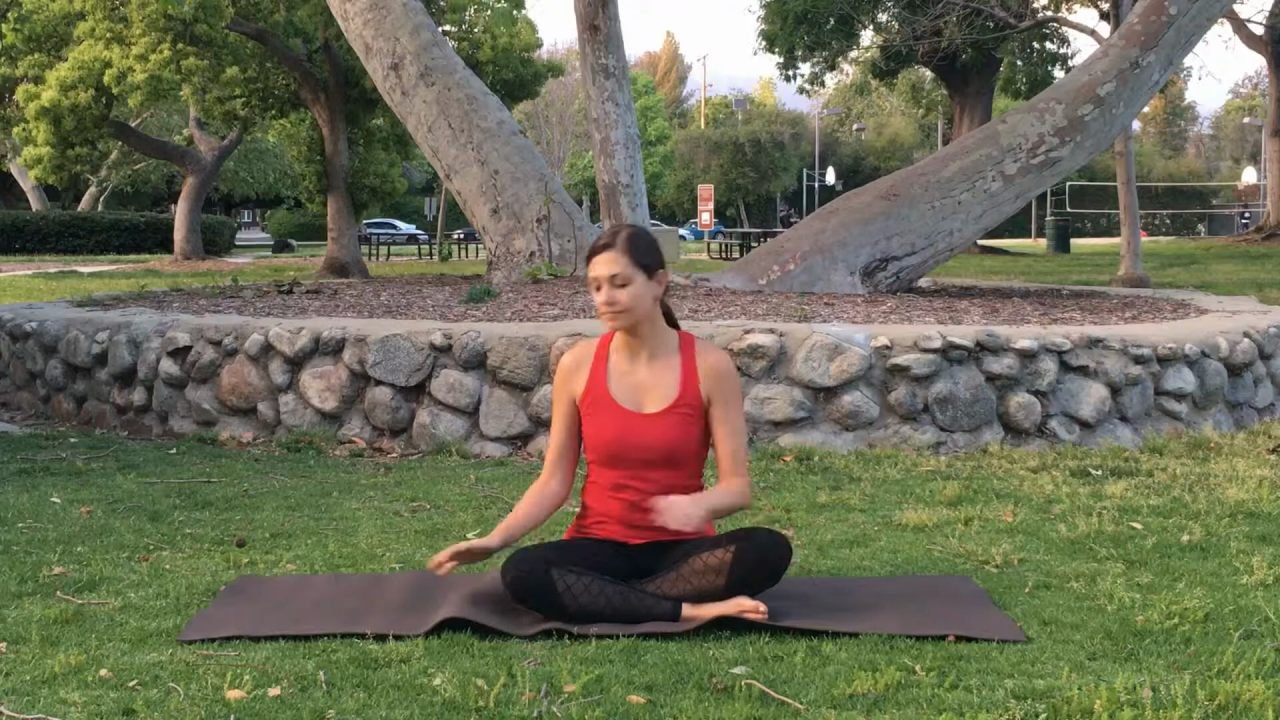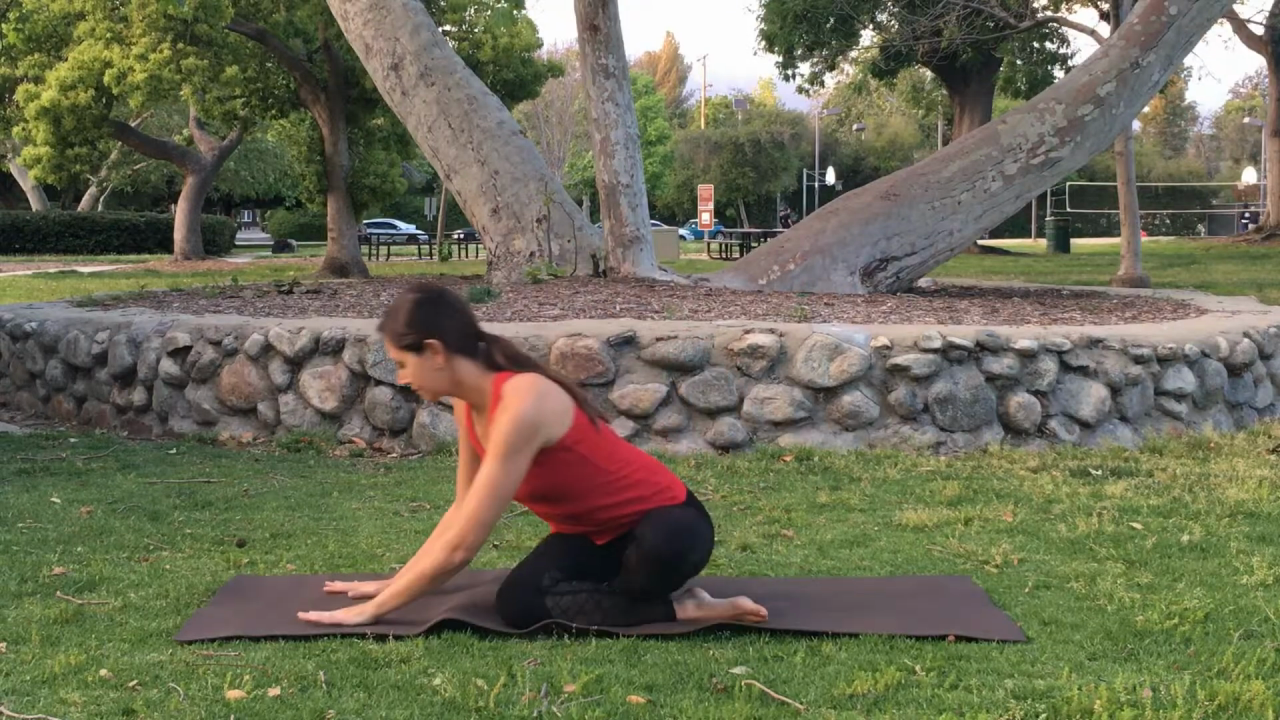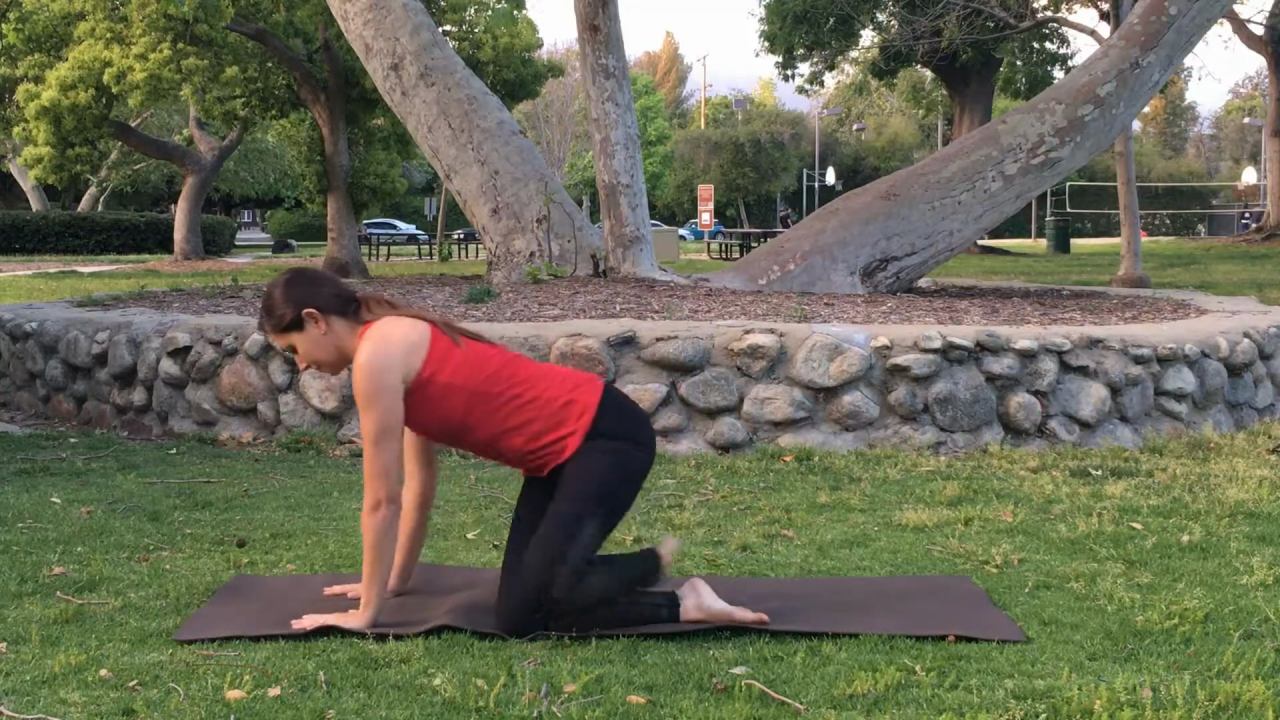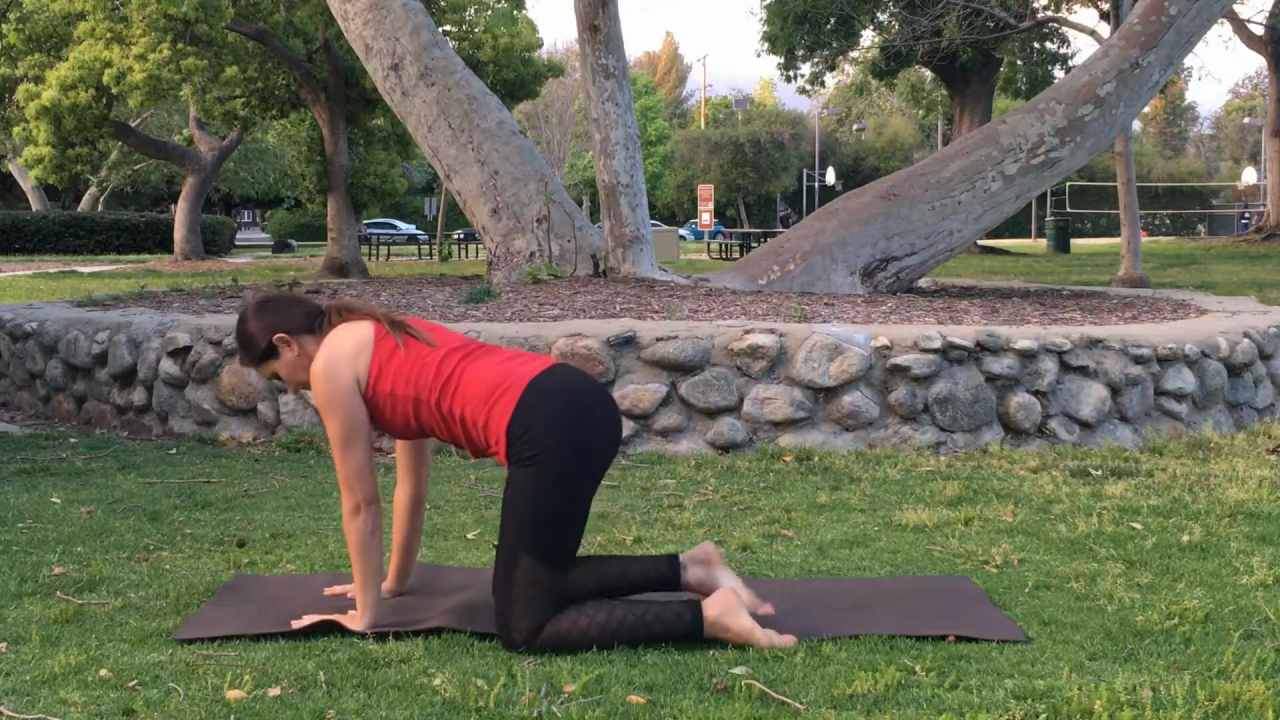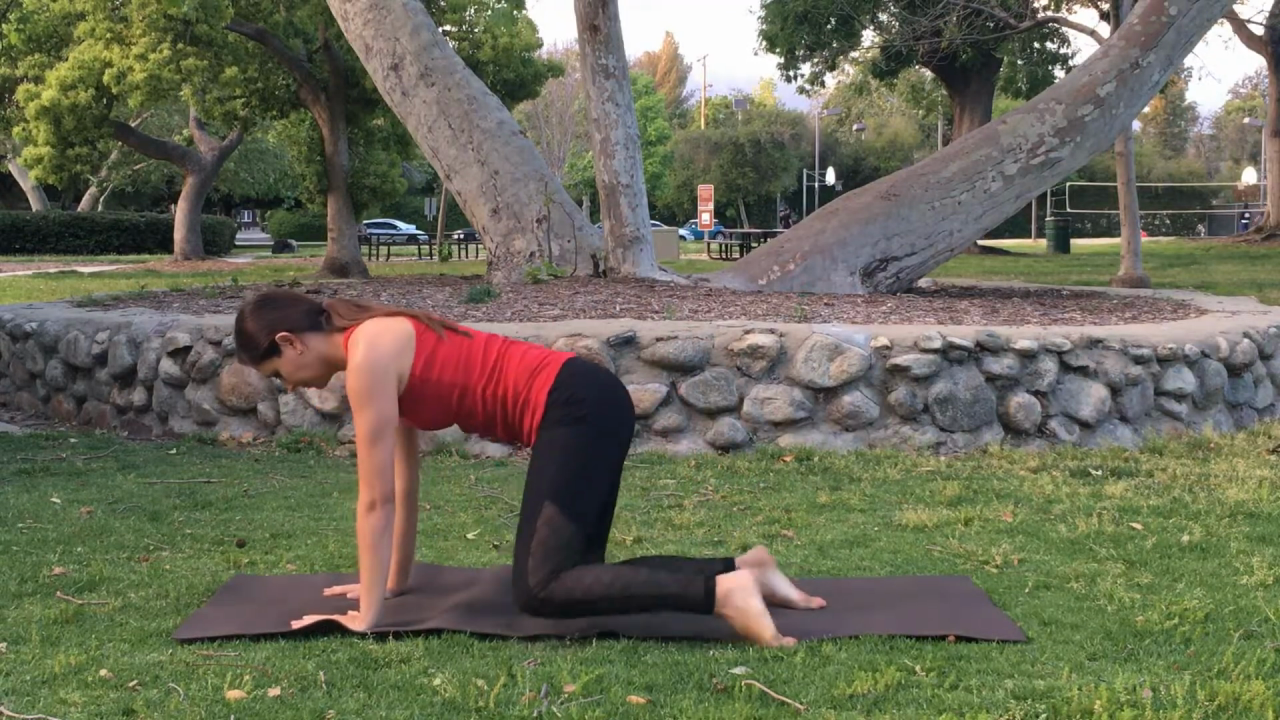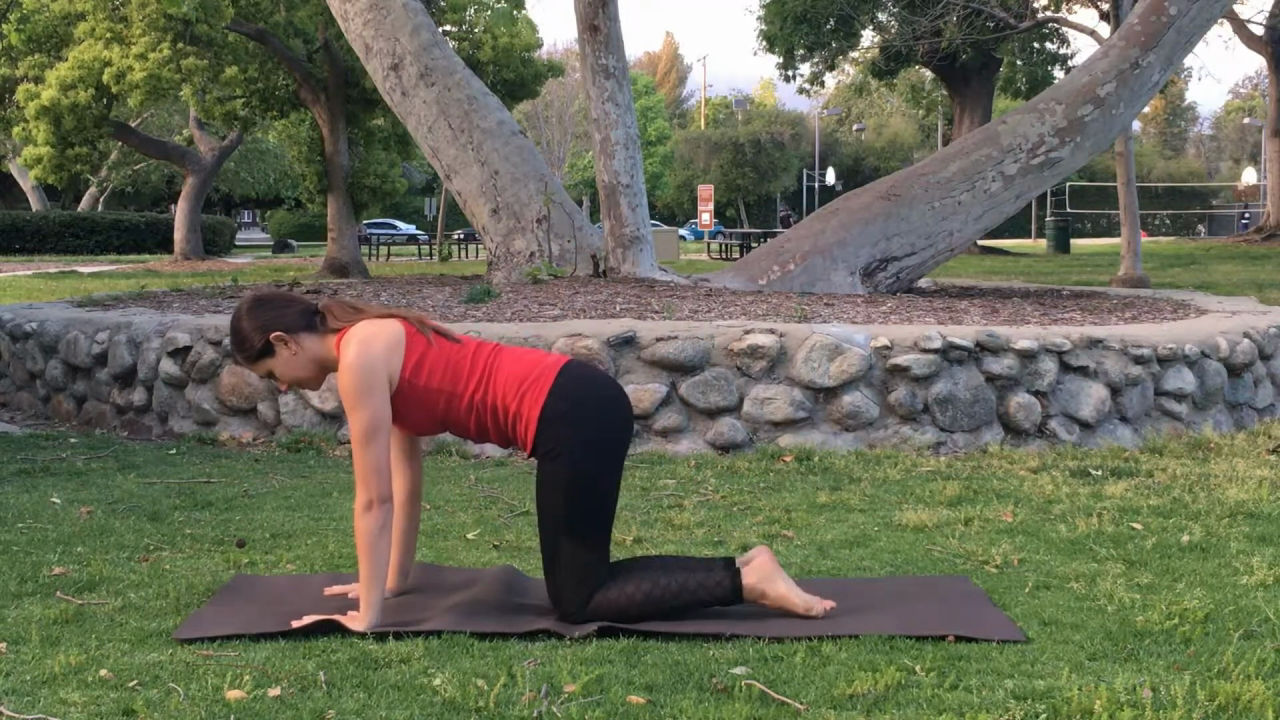
dt=0.7s
person 1, frame 1
left shoulder: (710, 366)
right shoulder: (576, 365)
left elbow: (737, 484)
right elbow: (554, 480)
left wrist: (700, 504)
right wrist: (493, 540)
left hip: (680, 547)
right hip: (602, 546)
left knee: (769, 552)
right knee: (521, 573)
left ankle: (598, 598)
right ankle: (685, 611)
person 1, frame 2
left shoulder: (524, 404)
right shoulder: (468, 404)
left elbow: (461, 546)
right elbow: (462, 513)
left wrist: (374, 609)
right wrist: (395, 582)
left hip: (657, 524)
right hip: (588, 534)
left knee: (663, 545)
right knee: (517, 603)
left ankle: (610, 599)
right ankle: (676, 609)
person 1, frame 3
left shoulder: (376, 354)
right shoulder: (399, 343)
left elbow: (381, 499)
right elbow: (417, 483)
left wrist: (367, 610)
right wrist: (393, 580)
left hip: (606, 431)
right hip: (561, 450)
left knee: (555, 588)
right knee: (518, 618)
left ankle: (651, 564)
right ankle: (685, 604)
person 1, frame 4
left shoulder: (331, 363)
right shoulder: (386, 343)
left elbow: (360, 502)
right elbow: (412, 483)
left wrist: (366, 612)
right wrist: (393, 581)
left hip: (548, 428)
right hip: (582, 402)
left knee: (523, 631)
right knee: (535, 584)
left ankle: (706, 614)
right ankle: (687, 569)
person 1, frame 5
left shoulder: (368, 355)
right shoulder: (381, 344)
left elbow: (377, 496)
right elbow: (402, 481)
left wrist: (368, 613)
right wrist: (393, 578)
left hip: (578, 407)
right hip: (587, 403)
left knee: (540, 589)
right knee: (574, 576)
left ankle: (725, 588)
right ankle: (742, 566)
person 1, frame 6
left shoulder: (358, 355)
right shoulder: (382, 347)
left elbow: (374, 497)
right elbow: (406, 481)
left wrist: (368, 614)
right wrist: (392, 580)
left hip: (573, 417)
right hip: (586, 399)
left knee: (577, 603)
right knee: (582, 578)
left ankle: (749, 583)
right ankle: (741, 565)
